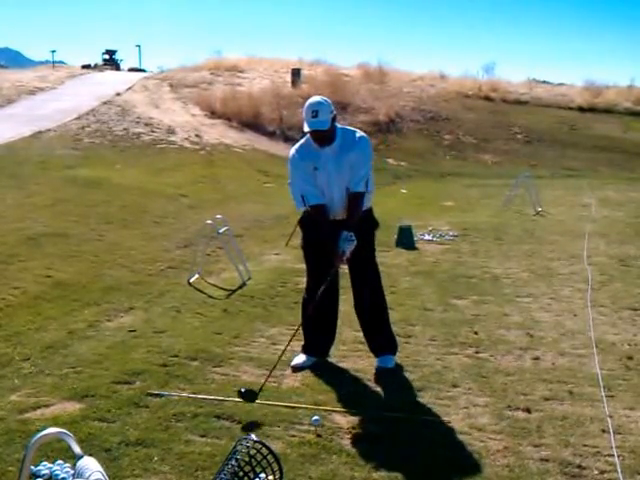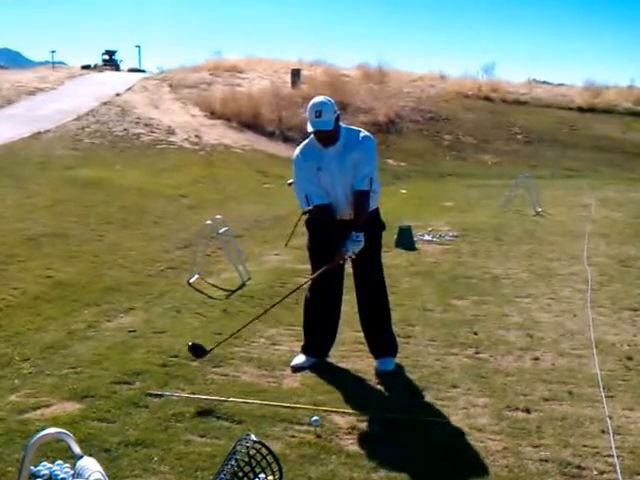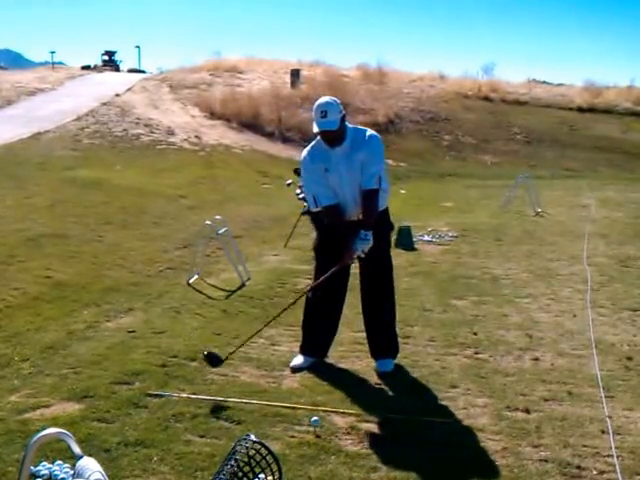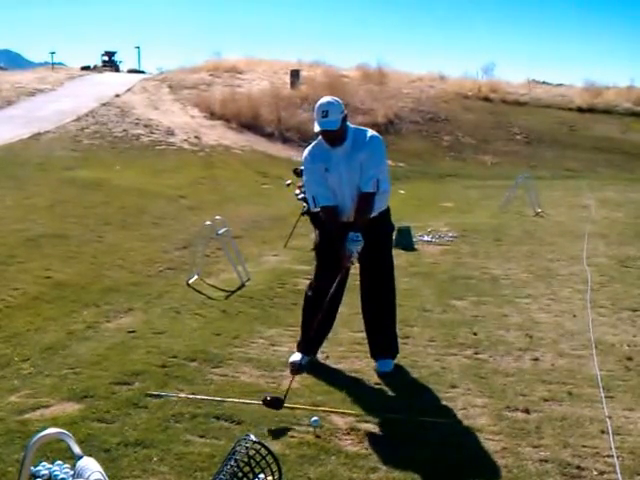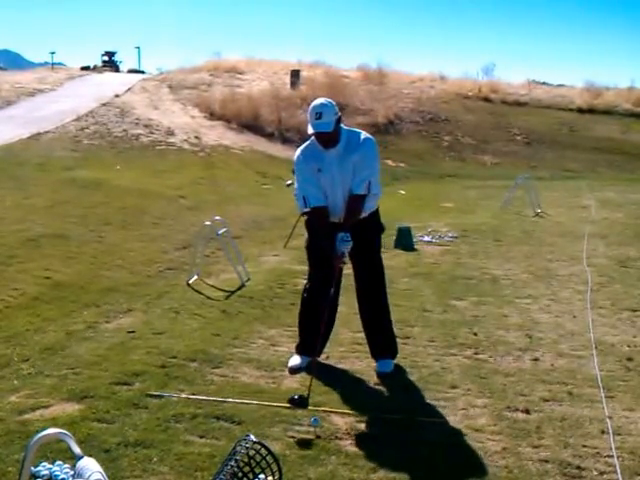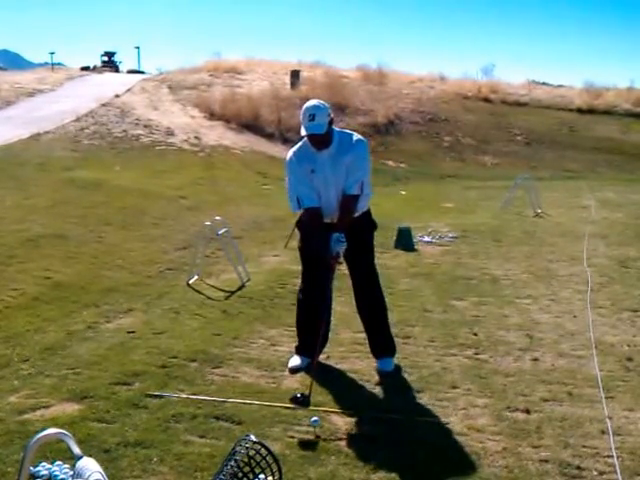
dt=0.2s
person 1, frame 1
left shoulder: (358, 142)
right shoulder: (299, 155)
left elbow: (357, 193)
right elbow: (312, 203)
left wrist: (348, 233)
right wrist: (332, 241)
left hip: (358, 221)
right hip: (318, 225)
left knee: (367, 286)
right knee: (318, 287)
left ankle: (384, 349)
right ankle: (314, 348)
person 1, frame 2
left shoulder: (363, 142)
right shoulder: (303, 155)
left elbow: (363, 191)
right elbow: (318, 204)
left wrist: (356, 232)
right wrist: (337, 240)
left hip: (364, 221)
right hip: (324, 225)
left knee: (371, 287)
right knee: (322, 287)
left ankle: (384, 351)
right ankle: (314, 349)
person 1, frame 3
left shoulder: (370, 141)
right shoulder: (310, 157)
left elbow: (371, 190)
right elbow: (327, 205)
left wrist: (365, 231)
right wrist: (346, 239)
left hip: (373, 221)
right hip: (333, 225)
left knee: (378, 288)
right knee: (325, 287)
left ankle: (384, 352)
right ankle: (312, 349)
person 1, frame 4
left shoulder: (371, 142)
right shoulder: (312, 156)
left elbow: (368, 193)
right elbow: (325, 206)
left wrist: (356, 234)
right wrist: (340, 243)
left hip: (373, 222)
right hip: (333, 224)
left knee: (379, 289)
right knee: (322, 286)
left ankle: (384, 353)
right ankle: (306, 348)
person 1, frame 5
left shoulder: (364, 144)
right shoulder: (304, 156)
left elbow: (358, 196)
right elbow: (315, 207)
left wrist: (346, 235)
right wrist: (330, 245)
left hip: (363, 223)
right hip: (323, 225)
left knee: (371, 288)
right knee: (317, 288)
left ankle: (384, 353)
right ankle: (306, 350)
person 1, frame 6
left shoulder: (356, 145)
right shoulder: (296, 157)
left elbow: (351, 196)
right elbow: (308, 207)
left wrist: (339, 235)
right wrist: (324, 245)
left hip: (355, 223)
right hip: (316, 226)
left knee: (367, 286)
right knee: (312, 288)
left ankle: (384, 352)
right ankle: (306, 350)
